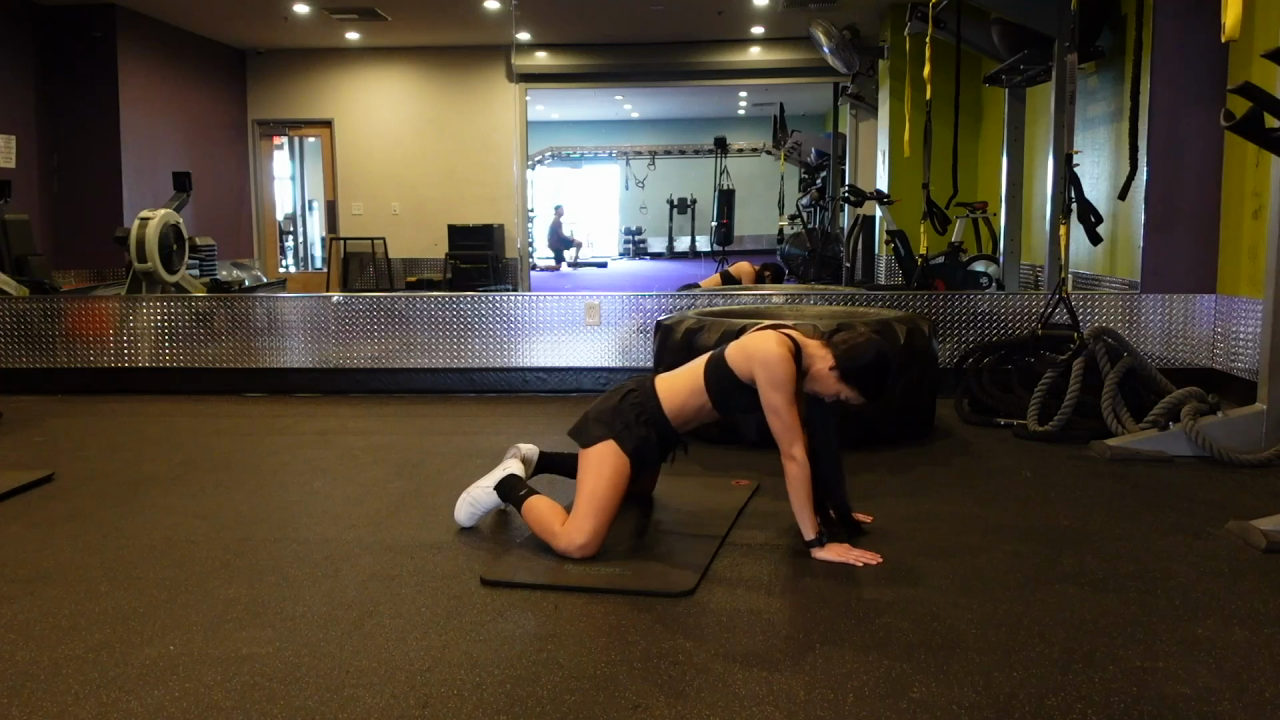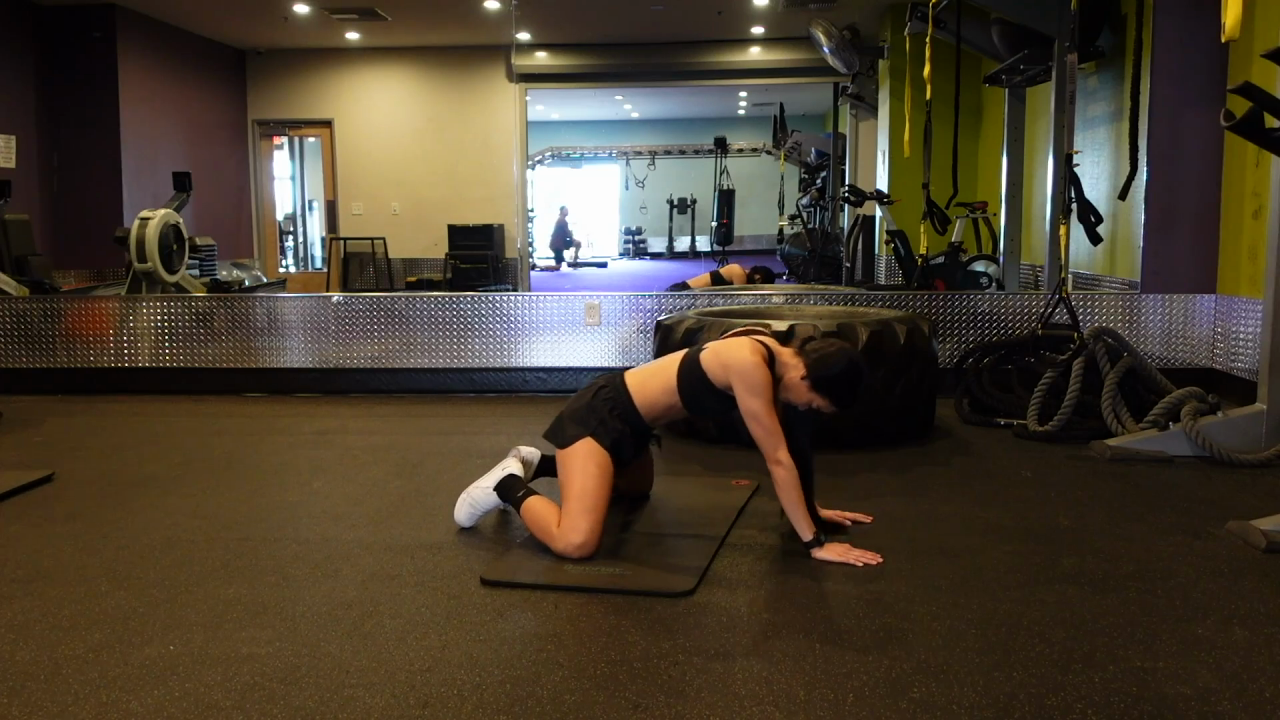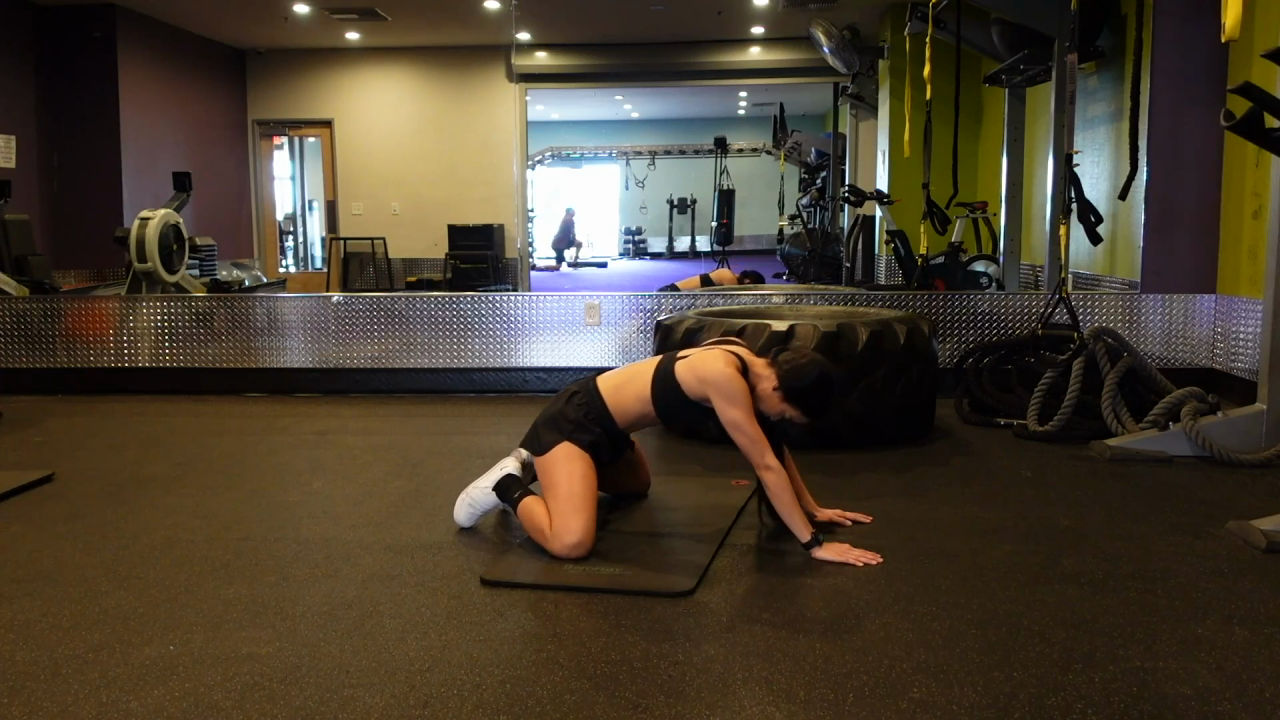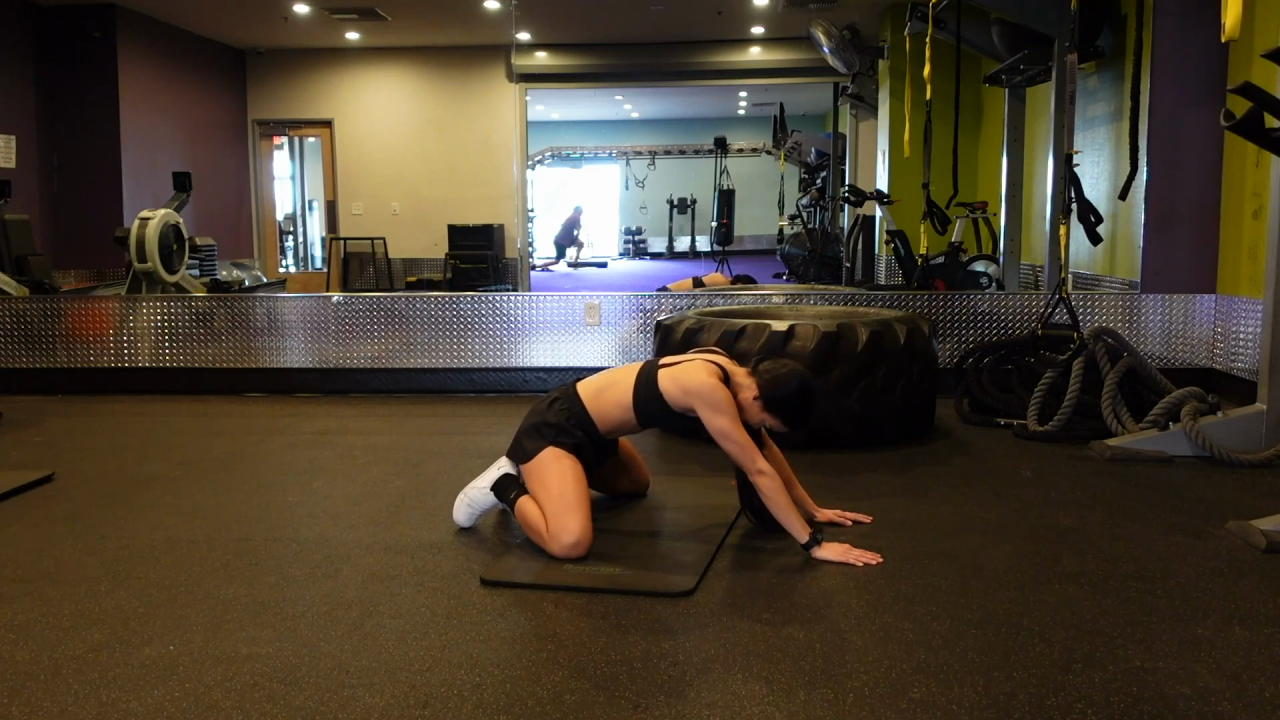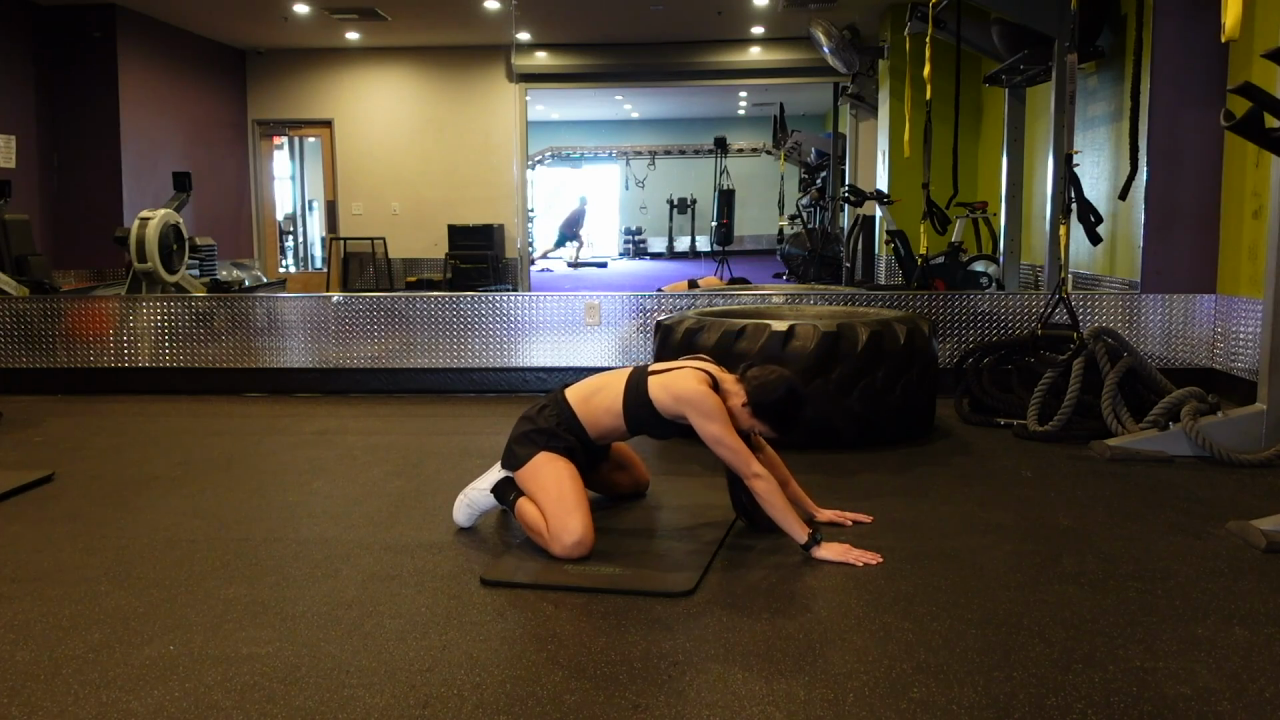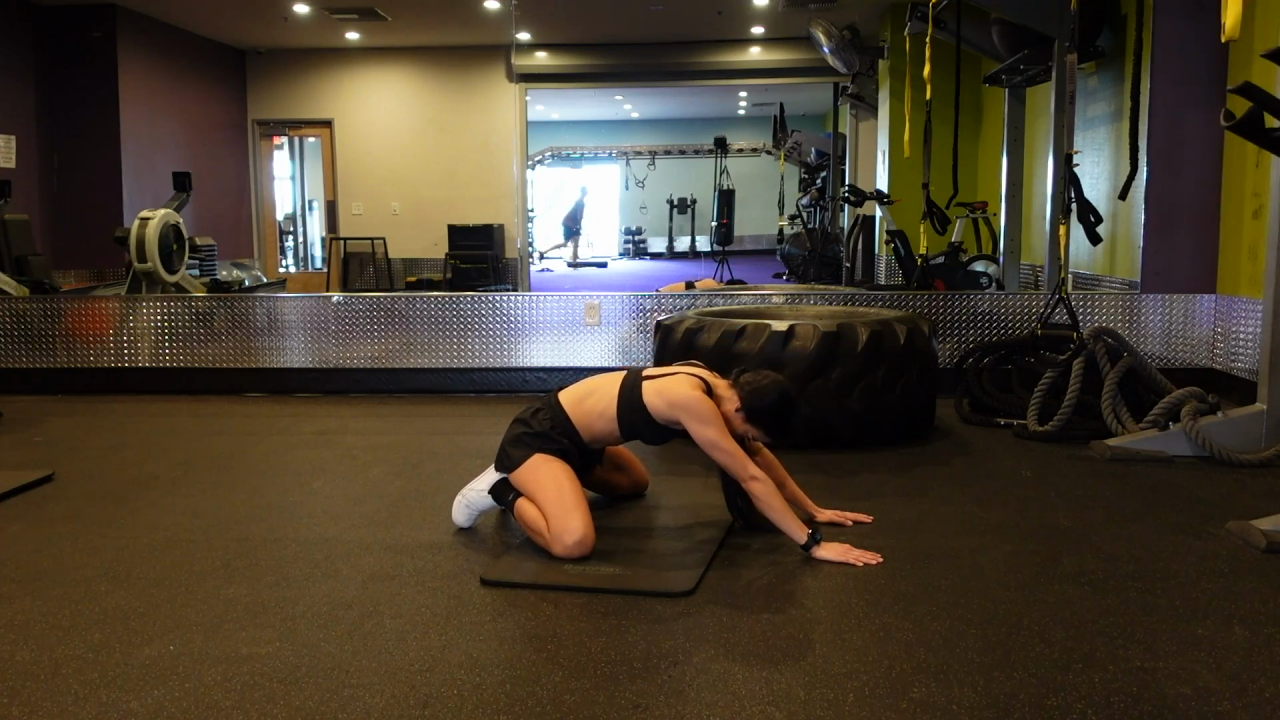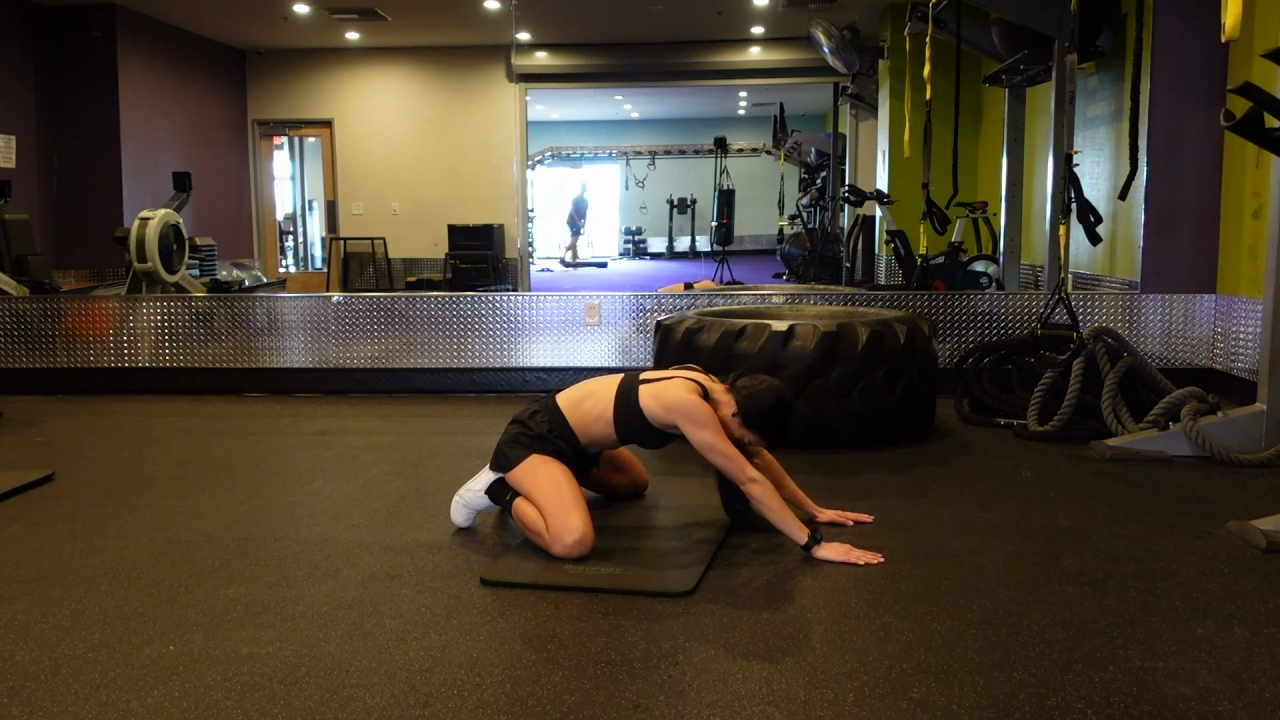
dt=0.2s
person 1, frame 1
left shoulder: (798, 354)
right shoulder: (776, 356)
left elbow: (800, 446)
right elbow: (793, 455)
left wrist: (821, 511)
right wrist: (816, 542)
left hip: (652, 424)
right hip: (628, 420)
left knee: (637, 491)
right knee: (577, 544)
left ankle: (535, 460)
right ankle: (510, 486)
person 1, frame 2
left shoulder: (780, 360)
right shoulder: (750, 365)
left elbow: (786, 446)
right elbow: (778, 459)
left wrist: (814, 510)
right wrist: (815, 542)
left hip: (629, 419)
right hip: (600, 417)
left knee: (636, 489)
right knee: (575, 544)
left ankle: (537, 463)
right ankle: (509, 486)
person 1, frame 3
left shoulder: (755, 367)
right shoulder: (725, 377)
left elbow: (774, 449)
right elbow: (767, 466)
left wrist: (813, 510)
right wrist: (813, 543)
left hip: (607, 424)
right hip: (574, 422)
left knee: (636, 487)
right knee: (572, 544)
left ankle: (534, 466)
right ankle: (509, 487)
person 1, frame 4
left shoulder: (735, 375)
right shoulder: (708, 388)
left elbow: (768, 452)
right elbow: (759, 471)
left wrist: (813, 510)
right wrist: (812, 543)
left hip: (591, 428)
right hip: (556, 428)
left knee: (636, 486)
right knee: (570, 543)
left ankle: (534, 473)
right ankle: (507, 487)
person 1, frame 5
left shoulder: (723, 381)
right shoulder: (699, 395)
left elbow: (763, 454)
right elbow: (755, 474)
left wrist: (813, 510)
right wrist: (813, 544)
left hip: (583, 434)
right hip: (546, 433)
left knee: (636, 485)
right knee: (573, 543)
left ankle: (535, 478)
right ankle: (507, 489)
person 1, frame 6
left shoulder: (717, 387)
right shoulder: (692, 401)
left elbow: (760, 457)
right elbow: (752, 478)
left wrist: (813, 510)
right wrist: (813, 544)
left hip: (576, 436)
right hip: (540, 436)
left knee: (635, 485)
right knee: (574, 543)
left ankle: (531, 481)
right ankle: (504, 491)
person 1, frame 7
left shoulder: (713, 390)
right shoulder: (689, 405)
left elbow: (761, 458)
right elbow: (750, 480)
left wrist: (814, 510)
right wrist: (813, 544)
left hip: (572, 437)
right hip: (536, 437)
left knee: (635, 485)
right knee: (573, 542)
left ankle: (531, 481)
right ankle: (501, 489)
